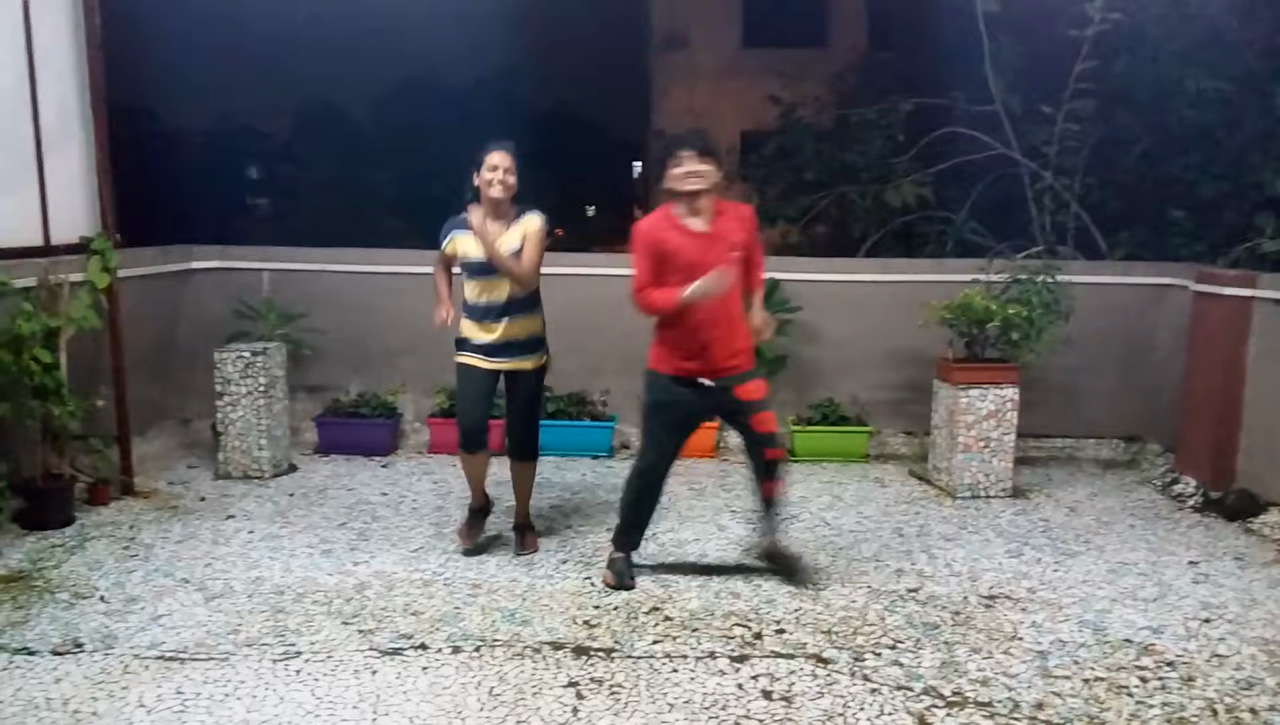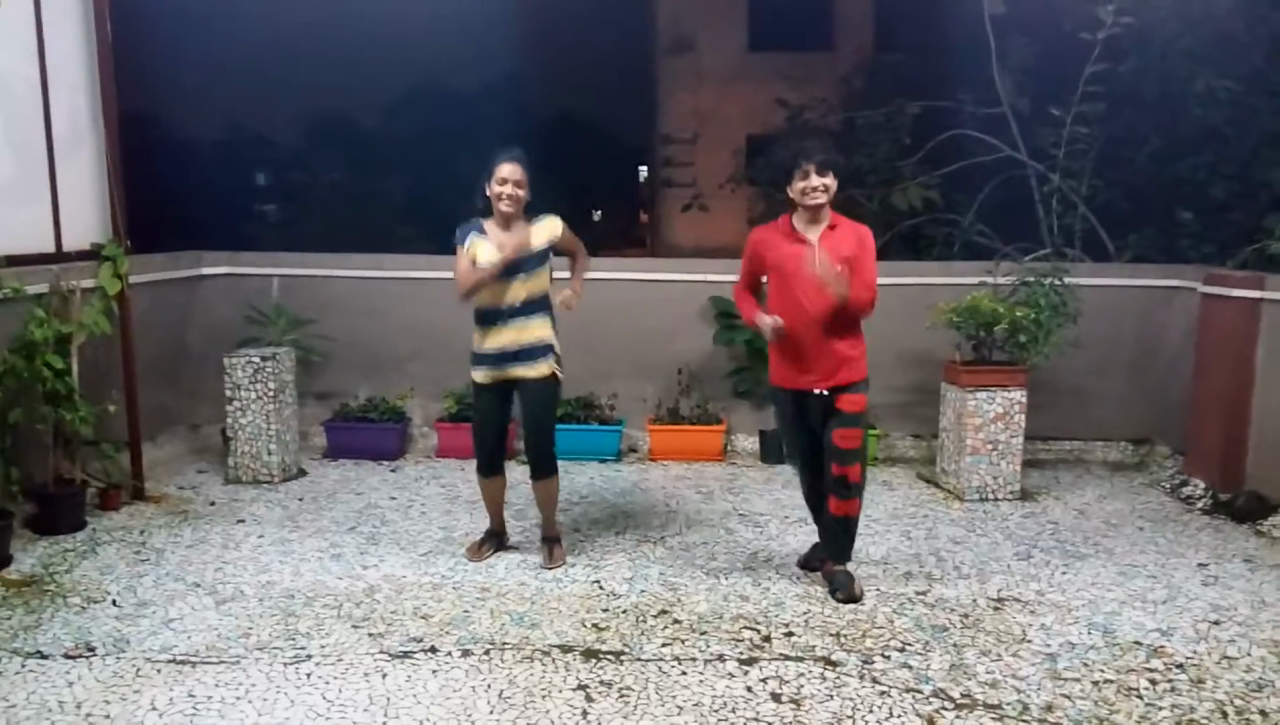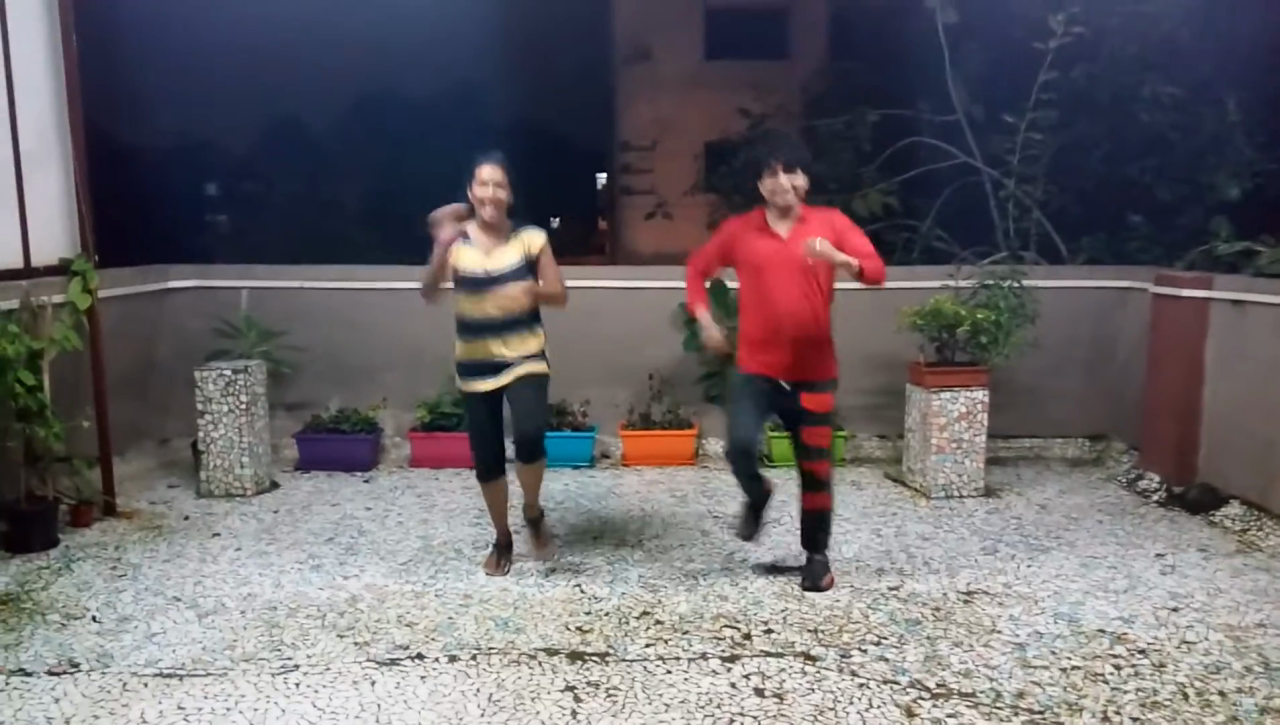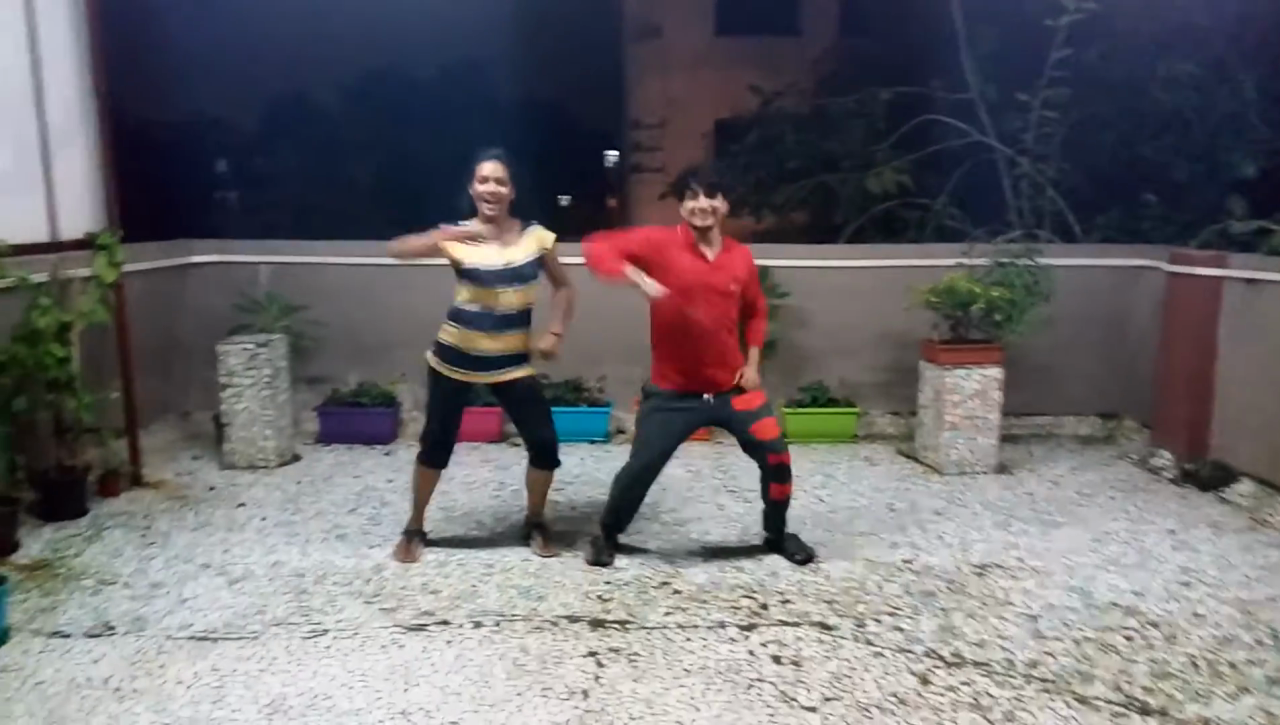
dt=0.7s
person 1, frame 1
left shoulder: (742, 218)
right shoulder: (650, 230)
right elbow: (643, 299)
left wrist: (756, 309)
right wrist: (692, 293)
left hip: (734, 365)
right hip: (674, 373)
left knee: (769, 449)
right knee: (652, 465)
left ankle: (770, 539)
right ankle: (622, 550)
person 1, frame 2
left shoulder: (856, 236)
right shoulder: (764, 238)
left elbow: (866, 301)
right elbow: (744, 287)
left wrist: (833, 281)
right wrist: (759, 317)
left hip: (844, 375)
right hip: (790, 378)
left knee: (847, 470)
right knee: (810, 468)
left ankle: (837, 562)
right ankle: (826, 538)
person 1, frame 3
left shoulder: (831, 223)
right shoulder: (738, 230)
left elbow: (876, 272)
right elbow: (697, 270)
left wrist: (837, 259)
right wrist: (703, 315)
left hip: (813, 369)
right hip: (754, 369)
left knee: (815, 466)
right knee: (739, 445)
left ankle: (817, 553)
right ankle: (757, 496)
person 1, frame 4
left shoulder: (740, 257)
right shoulder: (660, 242)
left elbow: (756, 311)
right elbow: (595, 248)
left wrist: (753, 362)
right wrist: (637, 278)
left hip: (731, 385)
right hip: (673, 390)
left knee: (776, 456)
right knee: (640, 467)
left ankle: (778, 533)
right ankle: (607, 534)
person 2, frame 1
left shoulder: (532, 222)
right shoulder: (457, 229)
left elbow: (524, 274)
right elbow: (442, 267)
left wrist: (485, 233)
right wrist: (444, 302)
left hip: (525, 348)
right hip: (475, 347)
left knee: (523, 437)
right knee: (471, 427)
left ankle: (522, 520)
right ankle: (479, 504)
person 2, frame 2
left shoulder: (548, 226)
right shoulder: (471, 234)
left elbow: (580, 253)
right elbow: (465, 289)
left wrist: (573, 290)
right wrist: (508, 252)
left hip: (537, 356)
right hip: (489, 359)
left knee: (540, 450)
right knee: (488, 453)
left ankle: (551, 534)
right ankle: (495, 530)
person 2, frame 3
left shoulder: (532, 238)
right shoulder: (456, 238)
left elbow: (557, 291)
right elbow: (430, 294)
left wrist: (534, 295)
right wrist: (443, 244)
left hip: (524, 359)
right hip: (475, 367)
left knee: (530, 437)
right knee: (487, 458)
left ankle: (534, 512)
right ankle: (502, 538)
person 2, frame 4
left shoulder: (537, 236)
right shoulder: (456, 235)
left elbow: (564, 286)
right elbow: (399, 249)
left wrist: (555, 332)
right wrist: (445, 238)
left hip: (511, 363)
right hip: (456, 358)
left knee: (544, 443)
right knee: (435, 443)
left ankle: (535, 522)
right ankle: (414, 529)
